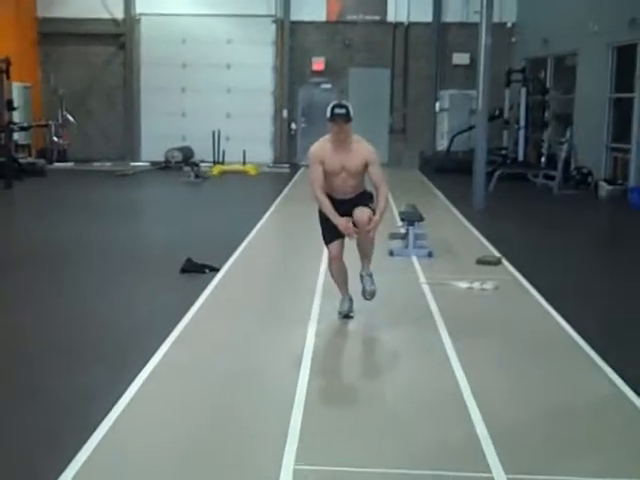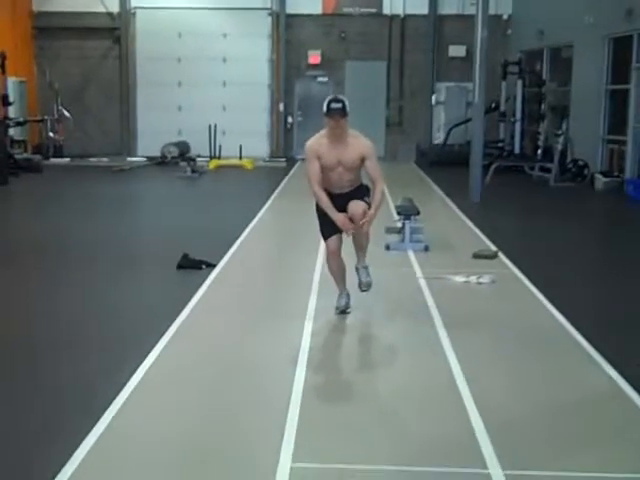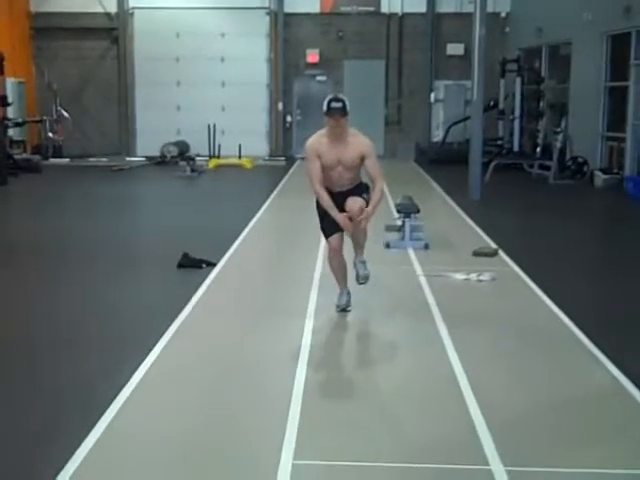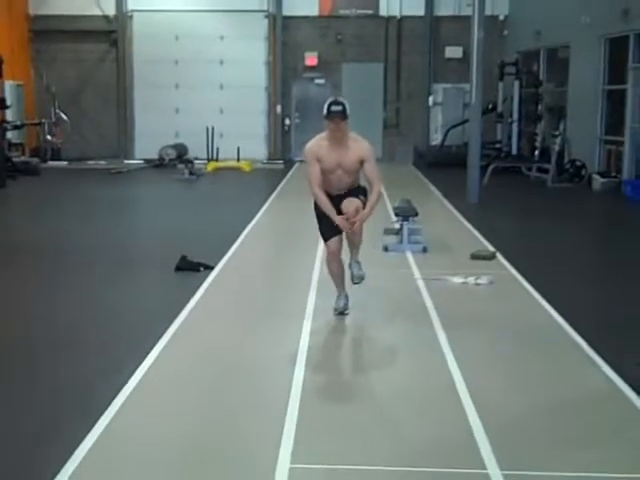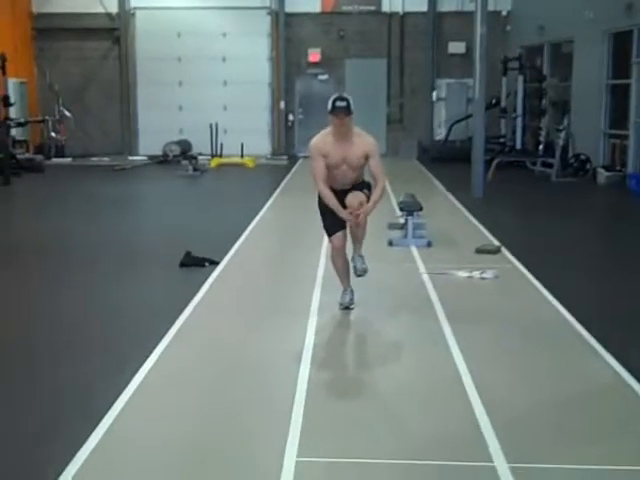
dt=0.1s
person 1, frame 1
left shoulder: (366, 150)
right shoulder: (317, 151)
left elbow: (382, 188)
right elbow: (318, 191)
left wrist: (378, 217)
right wrist: (337, 220)
left hip: (359, 199)
right hip: (330, 203)
left knee: (363, 220)
right knee: (334, 253)
left ankle: (366, 271)
right ankle: (345, 297)
person 1, frame 2
left shoulder: (363, 145)
right shoulder: (313, 146)
left elbow: (378, 182)
right elbow: (315, 186)
left wrist: (373, 211)
right wrist: (335, 216)
left hip: (356, 192)
right hip: (327, 198)
left knee: (358, 213)
right knee: (332, 248)
left ankle: (362, 264)
right ankle: (342, 293)
person 1, frame 3
left shoulder: (363, 143)
right shoulder: (313, 145)
left elbow: (378, 181)
right elbow: (316, 185)
left wrist: (370, 210)
right wrist: (336, 215)
left hip: (355, 192)
right hip: (328, 196)
left knee: (355, 208)
right knee: (334, 245)
left ankle: (359, 259)
right ankle: (343, 291)
person 1, frame 4
left shoulder: (362, 147)
right shoulder: (313, 148)
left elbow: (376, 185)
right elbow: (316, 189)
left wrist: (367, 212)
right wrist: (335, 218)
left hip: (352, 194)
right hip: (326, 199)
left knee: (352, 209)
right knee: (332, 249)
left ankle: (355, 260)
right ankle: (341, 295)
person 1, frame 5
left shoulder: (367, 143)
right shoulder: (318, 144)
left elbow: (380, 181)
right elbow: (320, 184)
left wrist: (370, 206)
right wrist: (341, 212)
left hip: (357, 190)
right hip: (330, 195)
left knee: (356, 203)
right knee: (337, 244)
left ankle: (358, 253)
right ankle: (347, 290)
